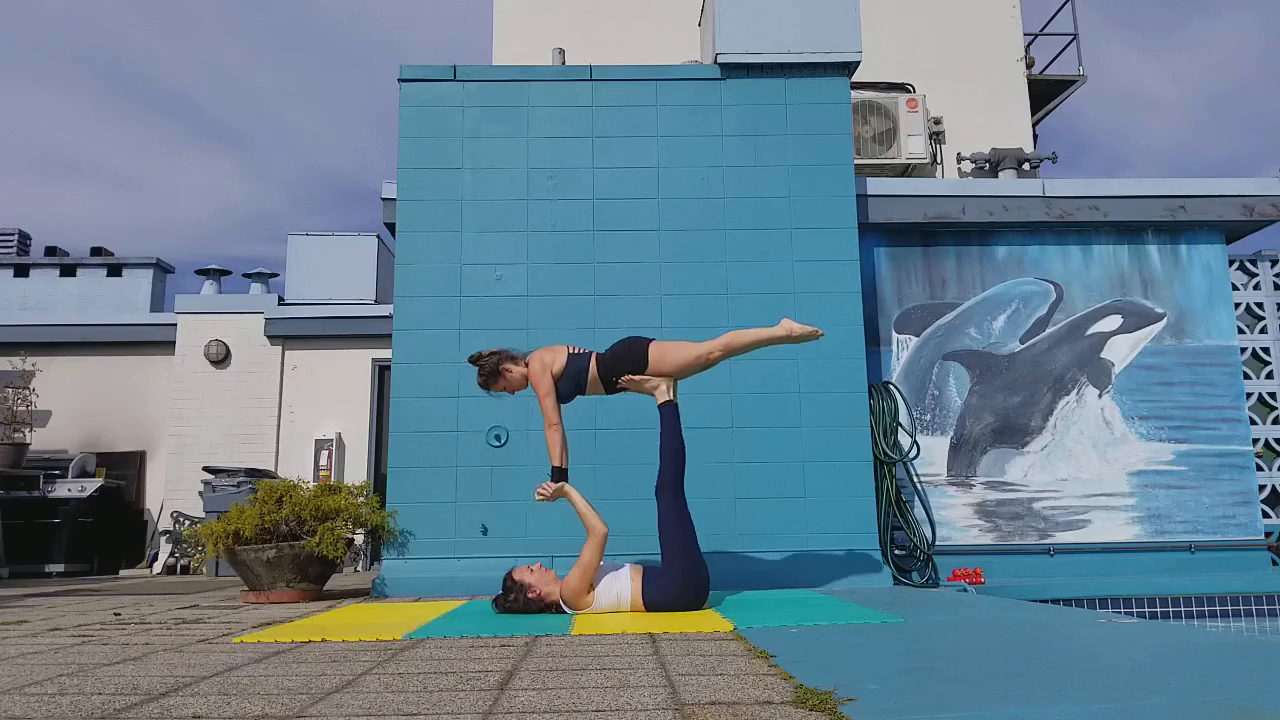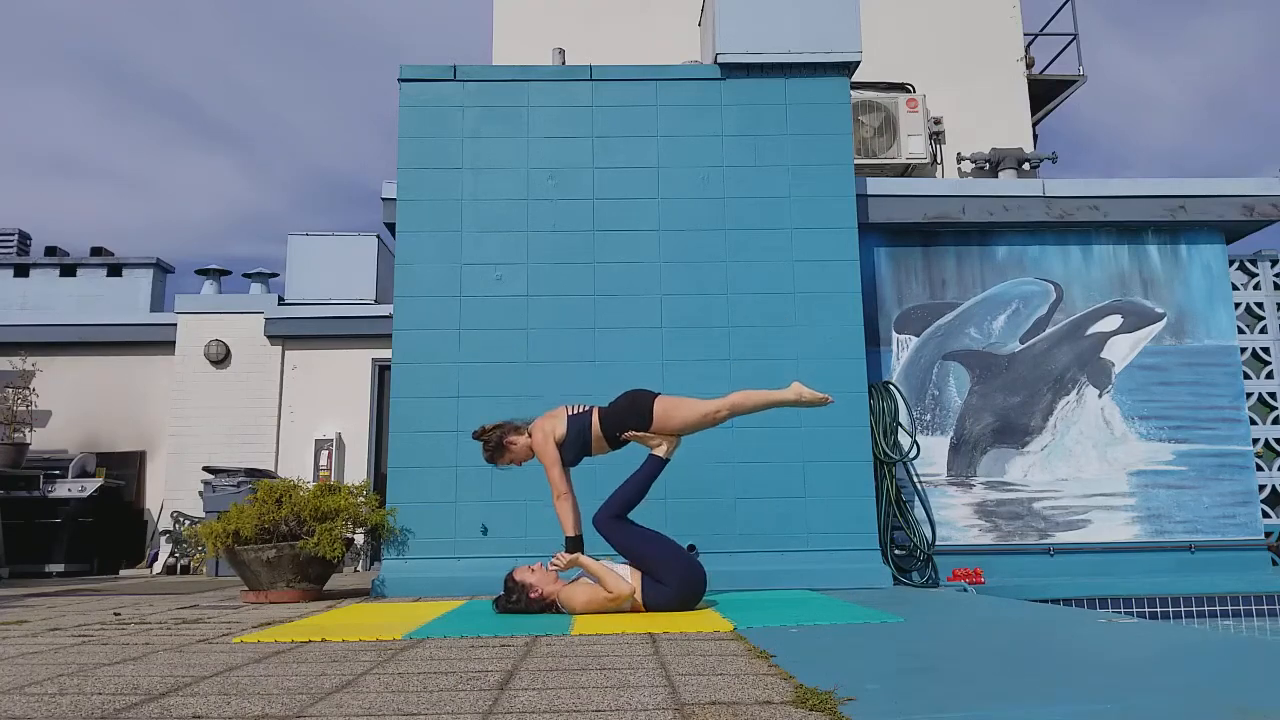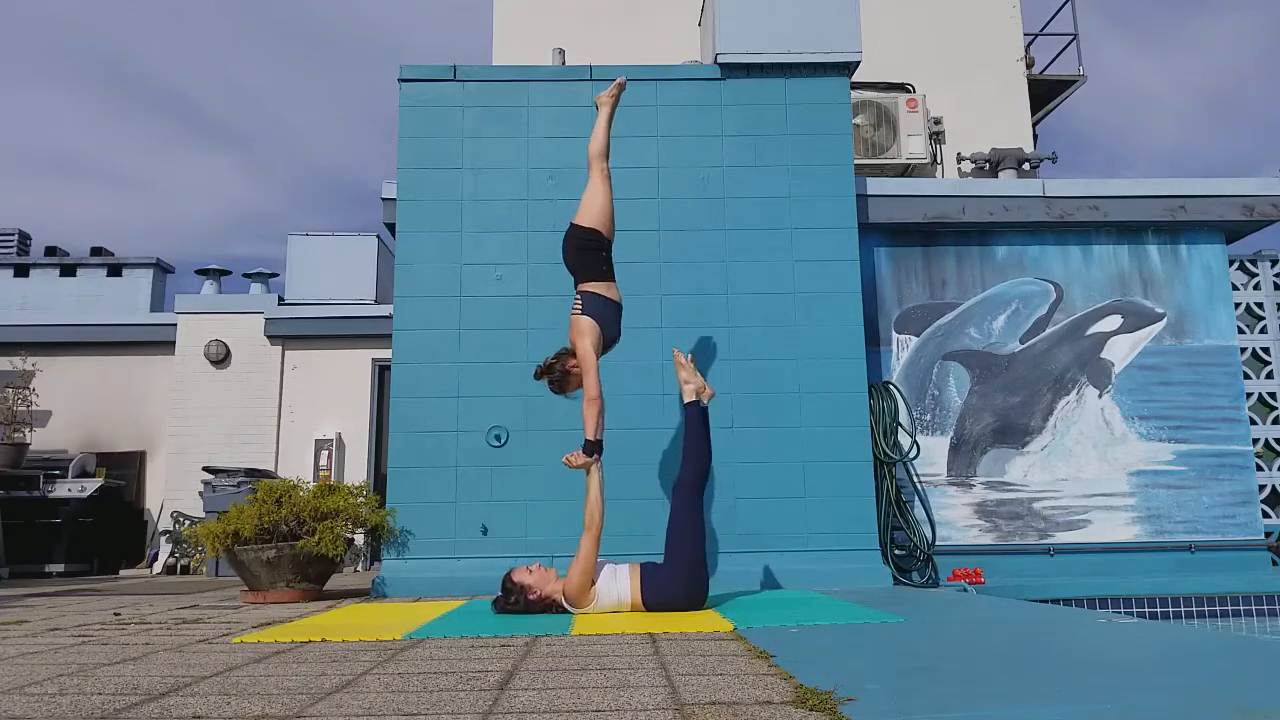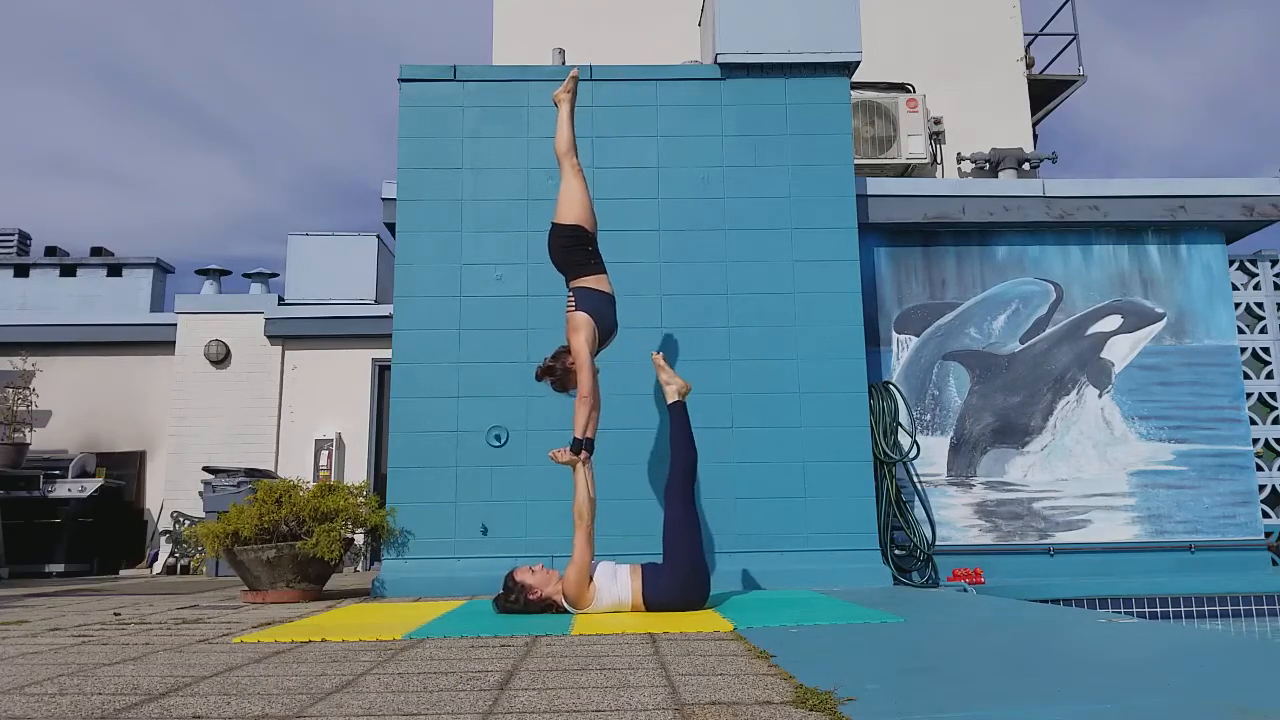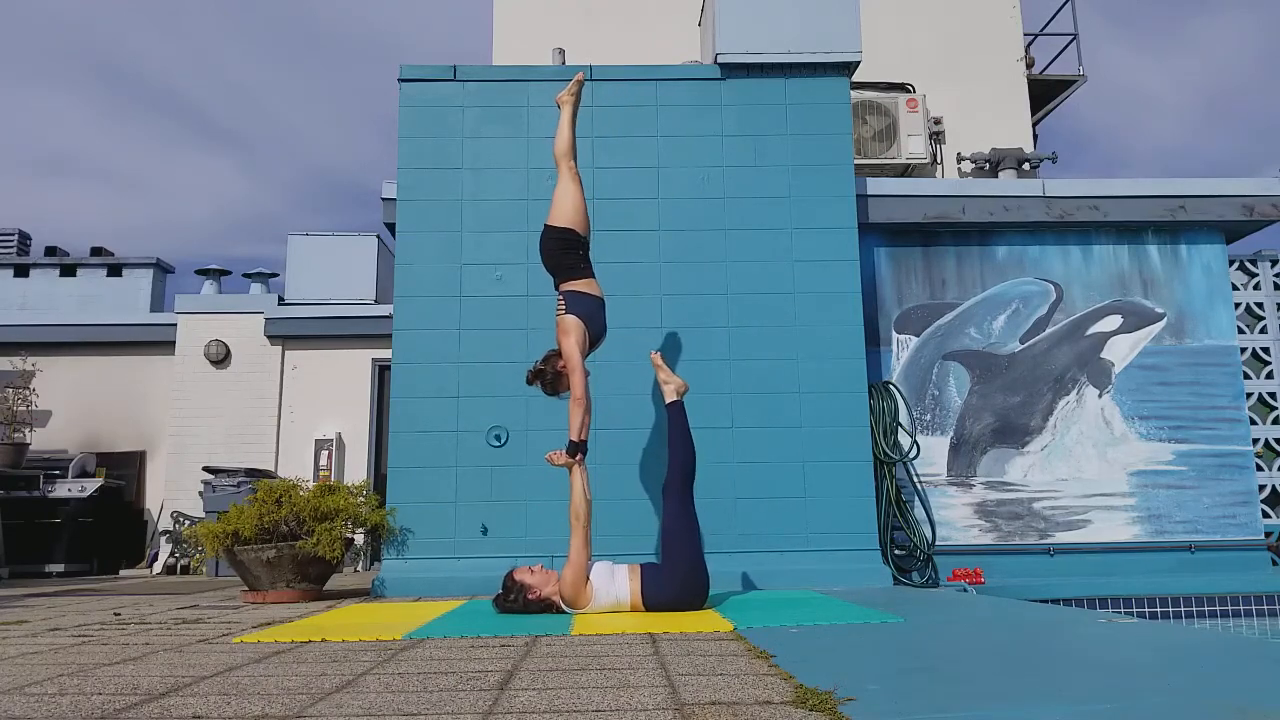
dt=1s
person 1, frame 1
left shoulder: (537, 366)
right shoulder: (543, 365)
left elbow: (553, 426)
right elbow: (556, 426)
left wrist: (558, 476)
right wrist: (561, 476)
left hip: (629, 362)
right hip: (627, 368)
left knee: (712, 351)
right knee: (709, 355)
left ankle: (781, 332)
right ankle: (780, 330)
person 1, frame 2
left shoulder: (539, 435)
right shoulder: (548, 434)
left elbow: (561, 495)
right elbow: (567, 496)
left wrist: (573, 548)
right wrist: (577, 547)
left hip: (632, 415)
right hip: (630, 418)
left knee: (717, 409)
right knee: (716, 410)
left ankle: (790, 394)
right ankle: (790, 394)
person 1, frame 3
left shoulder: (584, 347)
right shoulder: (585, 346)
left elbow: (593, 398)
left wrist: (591, 447)
right wrist: (592, 448)
left hip: (588, 249)
right hip: (590, 252)
left knee: (599, 172)
right knee: (599, 172)
left ankle: (607, 106)
person 1, frame 4
right shoulder: (582, 342)
left elbow: (588, 397)
left wrist: (582, 444)
right wrist: (580, 444)
left hip: (576, 248)
right hip: (573, 248)
left knee: (570, 166)
right knee: (570, 166)
left ankle: (566, 102)
right ankle: (565, 102)
person 1, frame 5
right shoulder: (573, 343)
left elbow: (581, 399)
left wrist: (578, 445)
right wrist: (576, 446)
left hip: (568, 252)
right hip: (564, 250)
left knee: (568, 171)
right knee: (567, 170)
left ankle: (568, 105)
right ankle: (568, 105)
person 2, frame 1
left shoulder: (571, 594)
right shoulder: (571, 594)
right elbow: (599, 533)
right wrist: (568, 491)
left hip: (677, 587)
right hip: (682, 588)
right knee: (669, 489)
right ankle: (664, 399)
person 2, frame 2
left shoulder: (570, 591)
right shoulder: (569, 598)
right elbow: (623, 590)
right wrist: (580, 559)
left hip: (678, 585)
right hip: (680, 584)
left knee: (608, 519)
right knee: (608, 518)
left ankle: (660, 451)
right ankle: (660, 452)
person 2, frame 3
left shoulder: (573, 587)
right shoulder: (573, 593)
left elbow: (591, 525)
right elbow: (594, 527)
left wrist: (592, 468)
right wrist: (592, 470)
left hip: (677, 586)
right hip: (681, 588)
right knee: (686, 490)
left ankle: (697, 400)
right ankle: (691, 398)
person 2, frame 4
left shoulder: (574, 588)
right shoulder: (573, 594)
left elbow: (587, 516)
right elbow: (583, 524)
left wrist: (583, 465)
right wrist: (578, 468)
left hip: (679, 585)
right hip: (681, 587)
right knee: (679, 492)
right ankle: (673, 397)
person 2, frame 5
left shoulder: (573, 587)
right shoulder: (570, 593)
left elbow: (583, 518)
right elbow: (579, 524)
left wrist: (578, 466)
right wrist: (573, 469)
left hip: (676, 585)
right hip: (680, 587)
right knee: (676, 491)
right ankle: (671, 398)
